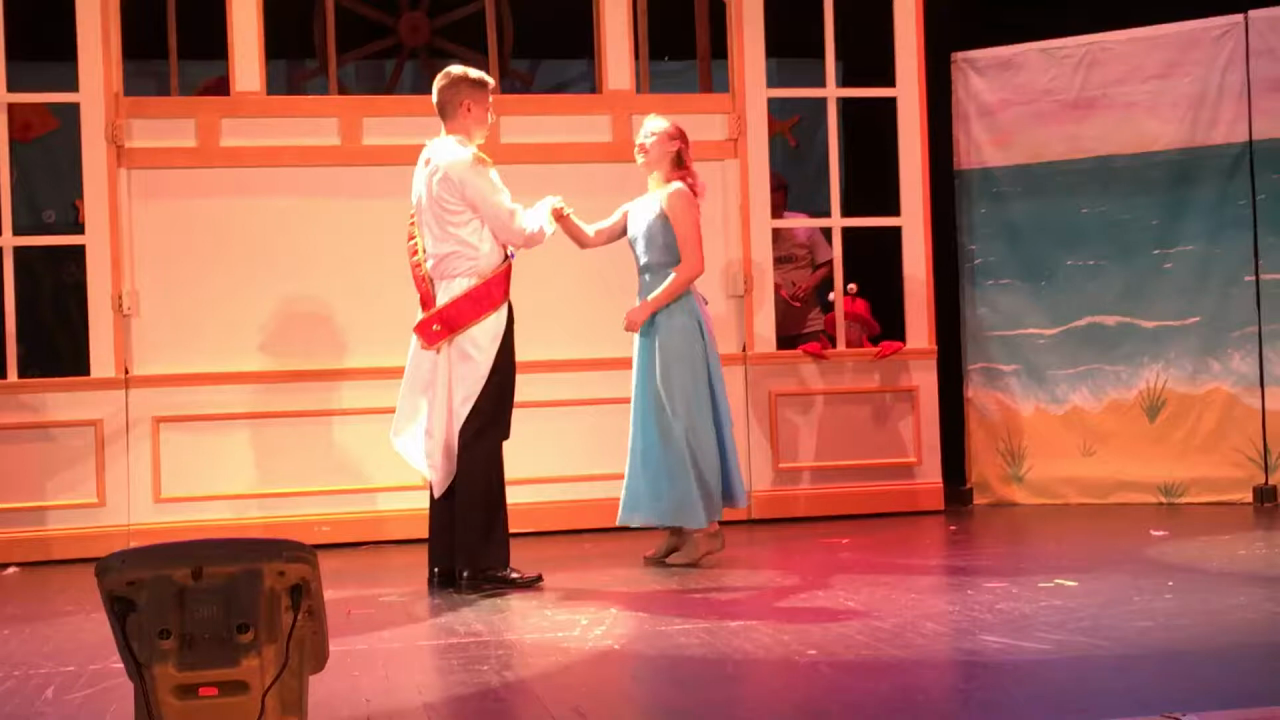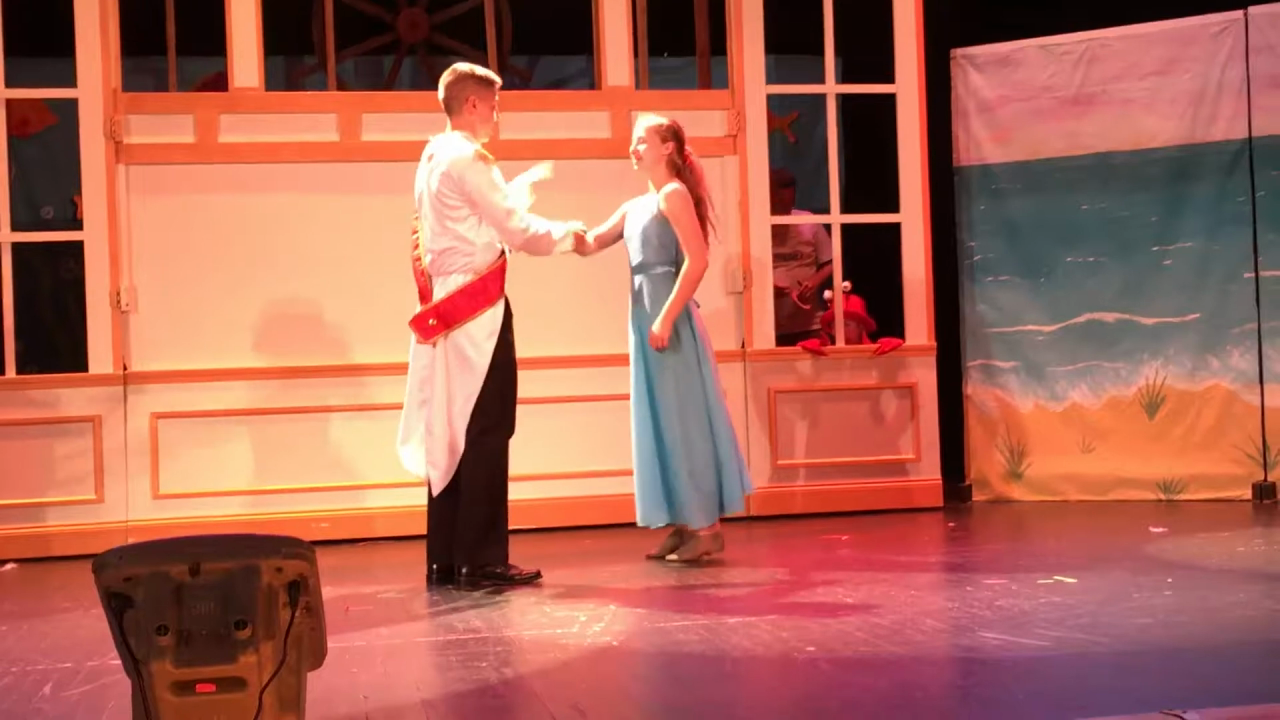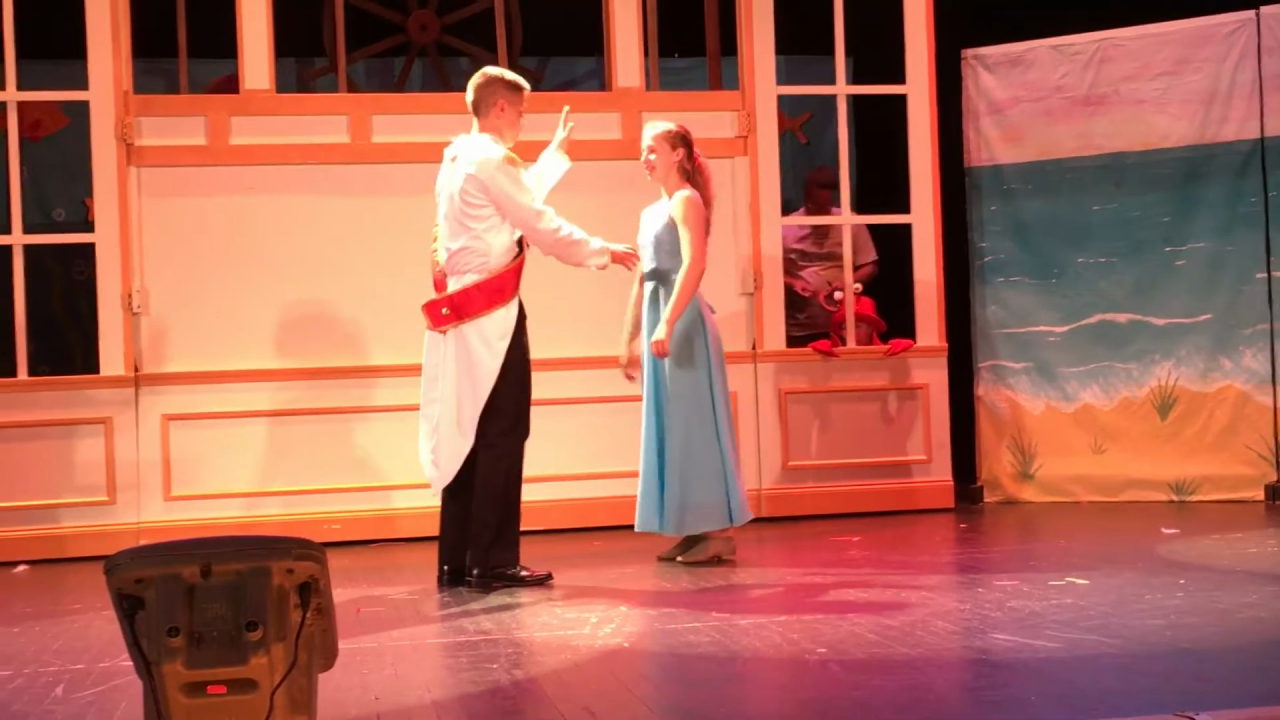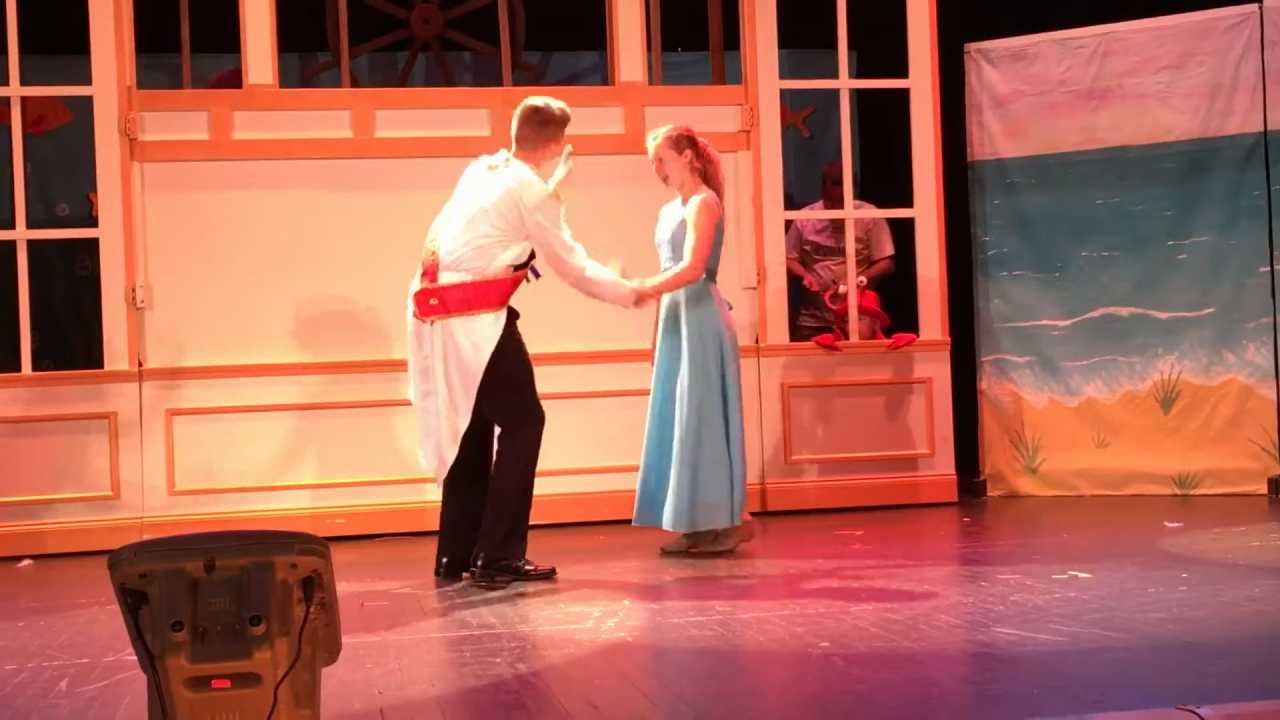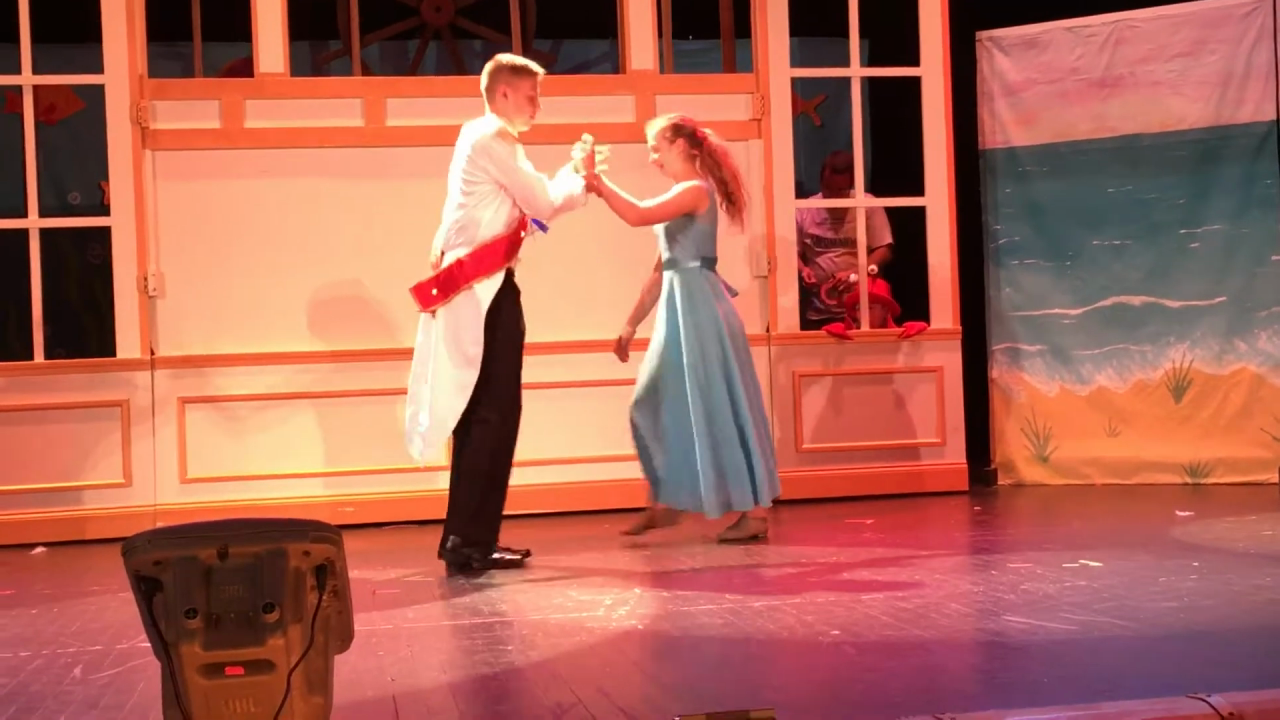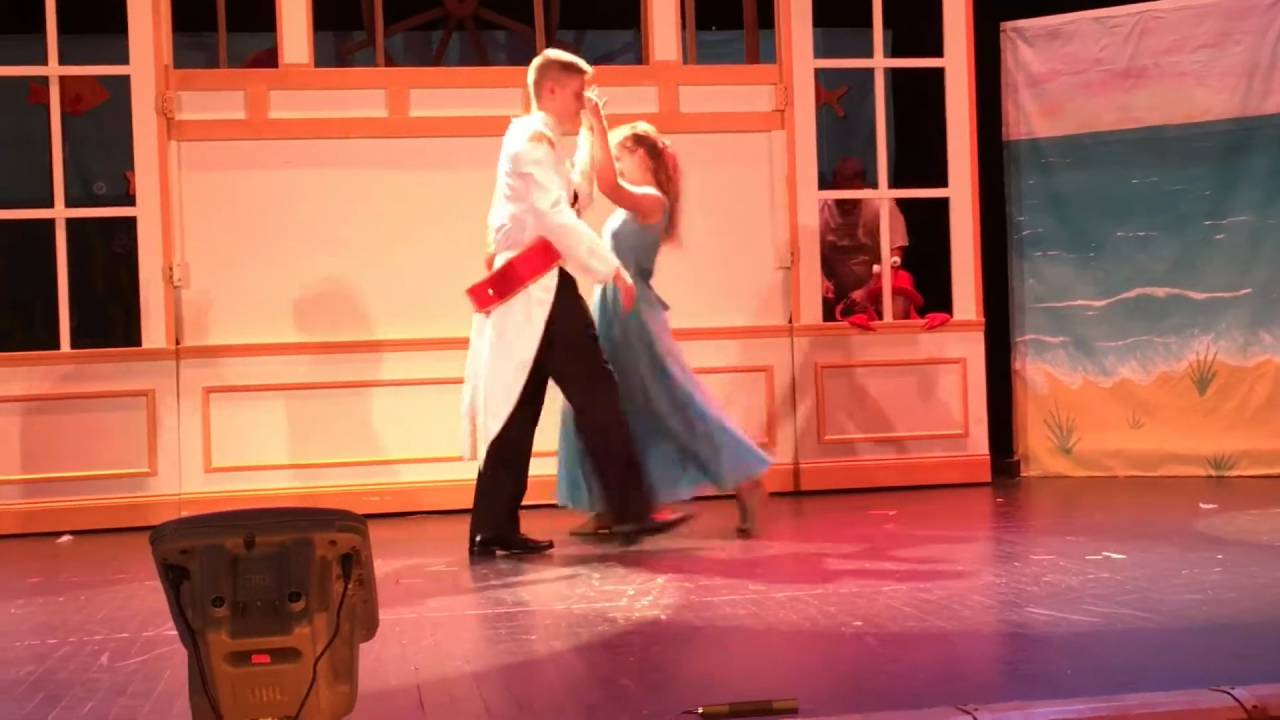
dt=0.4s
person 1, frame 1
left shoulder: (430, 162)
right shoulder: (466, 162)
right elbow: (518, 231)
left wrist: (526, 217)
right wrist: (546, 211)
left hip: (450, 309)
right hip: (478, 311)
left knee: (451, 436)
right knee: (482, 436)
left ankle: (448, 563)
right ankle: (481, 564)
person 1, frame 2
left shoulder: (435, 157)
right shoulder: (468, 158)
right elbow: (518, 230)
left wrist: (524, 188)
right wrist: (566, 230)
left hip: (449, 306)
right hip: (476, 308)
left knee: (451, 432)
right knee: (486, 431)
left ankle: (447, 559)
right ankle: (481, 561)
person 1, frame 3
left shoulder: (460, 157)
right shoulder: (491, 160)
left elbow: (521, 199)
right elbow: (543, 227)
left wrist: (557, 150)
right wrist: (604, 252)
left hip: (464, 310)
right hip: (490, 310)
left knee: (467, 432)
right knee: (502, 433)
left ankle: (457, 560)
right ankle: (492, 561)
person 1, frame 4
left shoulder: (485, 169)
right shoulder: (532, 192)
right elbow: (572, 267)
left wrist: (555, 182)
right wrist: (627, 293)
left hip: (445, 312)
right hip: (476, 316)
left knee: (468, 429)
right knee: (521, 425)
left ankle: (455, 554)
right ankle: (499, 557)
person 1, frame 5
left shoulder: (481, 140)
right shoulder: (493, 137)
left elbow: (526, 205)
right elbow: (542, 203)
left wrist: (574, 173)
right wrist: (581, 179)
left hip: (469, 288)
right hip: (483, 286)
left knee: (478, 411)
right knee: (496, 411)
left ankle: (465, 538)
right ankle: (472, 540)
person 1, frame 6
left shoulder: (531, 140)
right shoulder: (533, 139)
left elbow: (555, 206)
right elbow: (555, 216)
right wrist: (610, 267)
left hip: (524, 287)
right hip: (539, 285)
left knee: (517, 409)
right knee: (596, 392)
left ankle: (493, 529)
right ankle: (631, 509)
person 2, frame 1
left shoulder: (677, 194)
right shoulder: (637, 206)
left elbow: (692, 265)
right elbow: (592, 238)
left wrist: (645, 307)
right wrist: (564, 218)
left hip: (678, 317)
right hip: (654, 319)
left knee: (684, 418)
right knee: (659, 422)
left ankle: (706, 525)
right ankle: (681, 525)
person 2, frame 2
left shoulder: (674, 194)
right shoulder: (634, 207)
left elbow: (697, 261)
right elbow: (592, 243)
left wrist: (667, 317)
right wrist: (569, 237)
left hip: (671, 318)
right hip: (644, 316)
left knee: (683, 417)
right knee: (659, 421)
left ankle: (706, 526)
right ankle: (683, 524)
person 2, frame 3
left shoulder: (687, 200)
right shoulder: (651, 212)
left elbow: (695, 265)
left wrist: (667, 323)
right wrist: (631, 337)
left hip: (683, 322)
right hip: (658, 320)
left knee: (692, 423)
right knee: (668, 425)
left ankle: (718, 530)
right ankle: (695, 529)
person 2, frame 4
left shoulder: (704, 203)
right shoulder: (670, 211)
left elbow: (691, 269)
left wrist: (640, 290)
right wrist: (652, 313)
left hip: (701, 319)
right hip: (675, 319)
left knee: (703, 419)
right knee: (676, 421)
left ankle: (731, 520)
right ankle: (699, 523)
person 2, frame 5
left shoulder: (695, 190)
right shoulder: (678, 197)
left elbow: (638, 215)
right elbow: (661, 269)
left wrist: (596, 180)
right wrist: (631, 323)
left hip: (700, 305)
right hip: (676, 307)
left knee: (716, 405)
right knee: (652, 405)
left ankle: (753, 509)
right ankle: (669, 500)
person 2, frame 6
left shoulder: (651, 200)
right shoulder: (630, 207)
left elbow: (607, 186)
left wrist: (597, 127)
left hip: (632, 312)
right hip: (614, 312)
left knee: (676, 405)
right knee: (591, 411)
left ankle: (746, 483)
right ankle: (609, 509)
